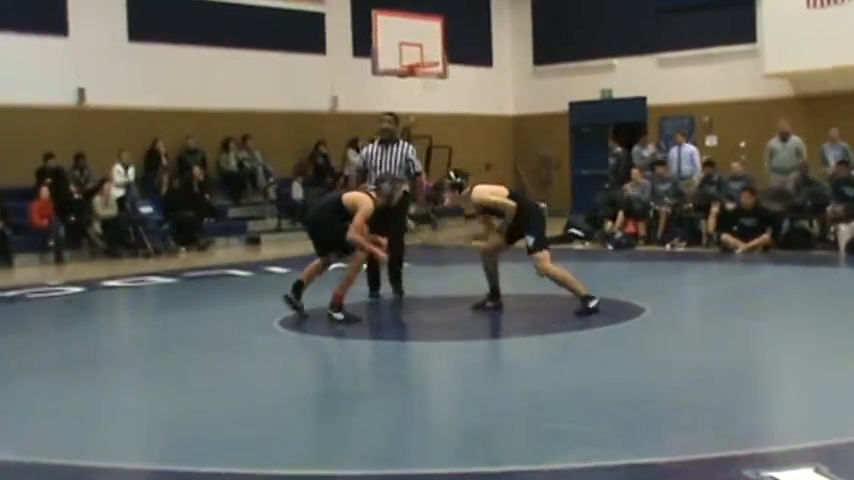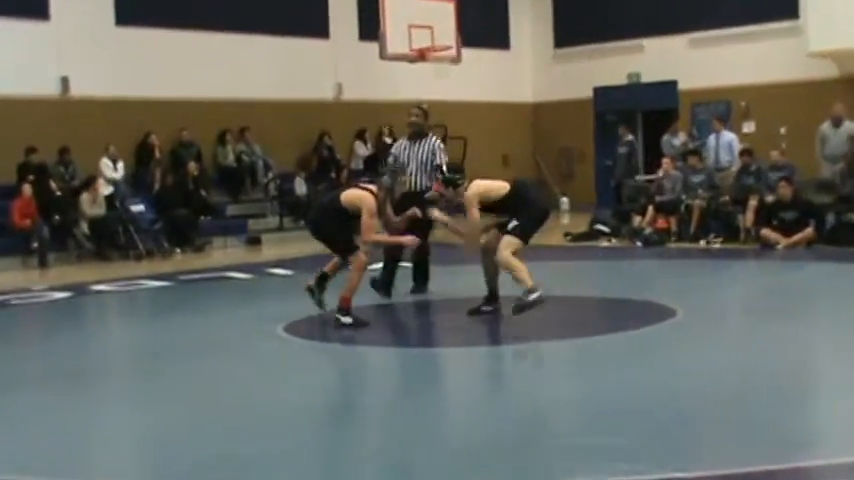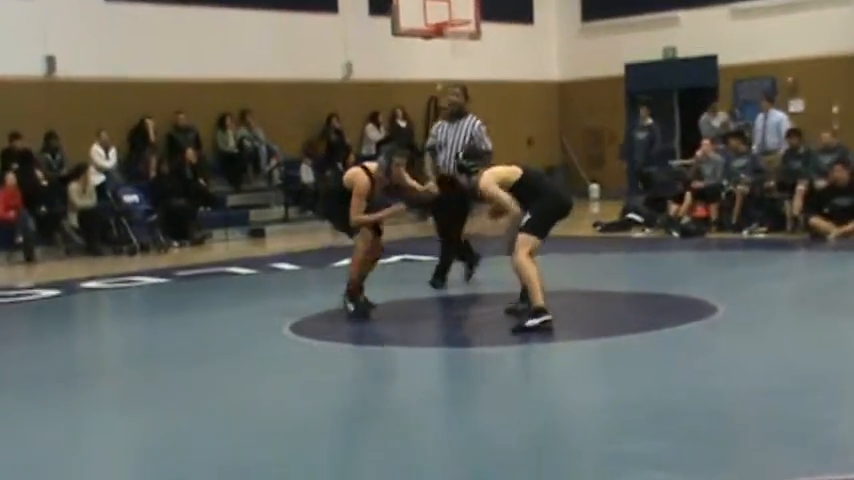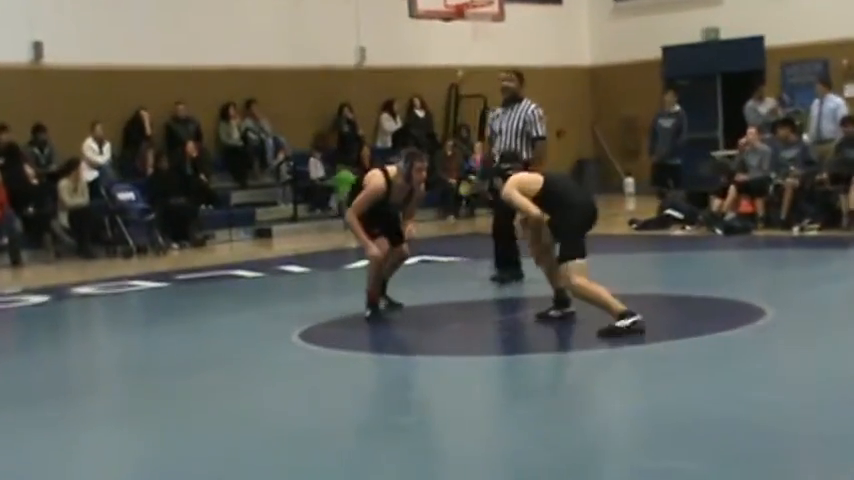
dt=0.3s
person 1, frame 1
left shoulder: (407, 149)
right shoulder: (368, 150)
left elbow: (417, 177)
right elbow: (359, 175)
left wrist: (421, 202)
left hip: (397, 201)
left knee: (396, 242)
left ankle: (396, 282)
right ankle: (373, 286)
person 1, frame 2
left shoulder: (435, 144)
right shoulder: (399, 145)
left elbow: (440, 171)
left hip: (424, 198)
right hip: (403, 197)
left knee: (421, 241)
left ankle: (420, 282)
right ankle: (385, 282)
person 1, frame 3
left shoulder: (475, 126)
right shoulder: (438, 126)
left elbow: (486, 156)
right elbow: (430, 153)
right wrist: (430, 177)
left hip: (462, 183)
right hip: (442, 182)
left knee: (453, 230)
right knee: (443, 229)
left ankle: (440, 274)
right ankle: (470, 258)
person 1, frame 4
left shoulder: (531, 111)
right shoulder: (496, 114)
left elbow: (540, 145)
left wrist: (533, 172)
left hip: (520, 172)
left knee: (505, 218)
right knee: (500, 221)
left ankle: (509, 268)
right ankle: (510, 269)
person 2, frame 1
left shoulder: (477, 196)
right shoulder: (476, 200)
left elbow: (511, 206)
right elbow: (490, 230)
left wrist: (503, 229)
left hip: (530, 217)
right hip: (518, 220)
left knee: (543, 267)
right knee: (487, 251)
left ankle: (588, 299)
right ankle: (494, 297)
person 2, frame 2
left shoulder: (470, 195)
right shoulder: (473, 189)
left elbow: (472, 238)
left wrist: (444, 220)
left hip: (533, 207)
right hip: (527, 209)
left knee: (502, 256)
right knee: (487, 248)
left ankle: (532, 292)
right ankle: (491, 300)
person 2, frame 3
left shoulder: (485, 182)
right shoulder: (492, 174)
left elbow: (515, 210)
right wrist: (503, 210)
left hip: (549, 199)
right hip: (556, 198)
left knee: (520, 257)
right knee: (516, 243)
left ankle: (540, 313)
right ankle: (528, 298)
person 2, frame 4
left shoulder: (508, 189)
right shoulder: (527, 178)
left elbow: (536, 215)
left wrist: (536, 233)
left hip: (573, 210)
right hip: (584, 204)
left knee: (575, 282)
right knee: (541, 244)
left ankle: (627, 317)
person 3, frame 1
left shoulder: (367, 198)
right shoulder: (368, 204)
left elbow: (360, 233)
right elbow: (352, 236)
left wrist: (376, 239)
right wrist: (375, 251)
left hip: (314, 217)
right hip: (324, 220)
left knee: (325, 258)
right knee: (359, 256)
left ankle: (295, 293)
right ankle: (335, 308)
person 3, frame 2
left shoulder: (380, 195)
right shoulder: (369, 201)
left elbow: (392, 225)
right elbow: (368, 238)
left wrist: (408, 215)
right wrist: (401, 240)
left hip: (324, 217)
right hip: (322, 220)
left knee: (348, 254)
right knee: (360, 260)
left ankle: (318, 284)
right ankle: (342, 313)
person 3, frame 3
left shoulder: (395, 174)
right shoulder: (363, 180)
left elbow: (419, 190)
right elbow: (355, 220)
left wrist: (427, 189)
right wrist: (387, 212)
left hip: (353, 202)
right hip: (337, 204)
left knee: (376, 248)
right knee: (365, 238)
left ankle: (355, 293)
right ankle: (351, 293)
person 3, frame 4
left shoulder: (418, 188)
right shoulder: (379, 184)
left elbow: (408, 217)
right elbow: (350, 215)
left wrist: (409, 228)
right wrist: (368, 246)
left hip: (385, 209)
right hip: (363, 209)
left knee: (401, 253)
right knee: (381, 251)
left ankle: (380, 289)
